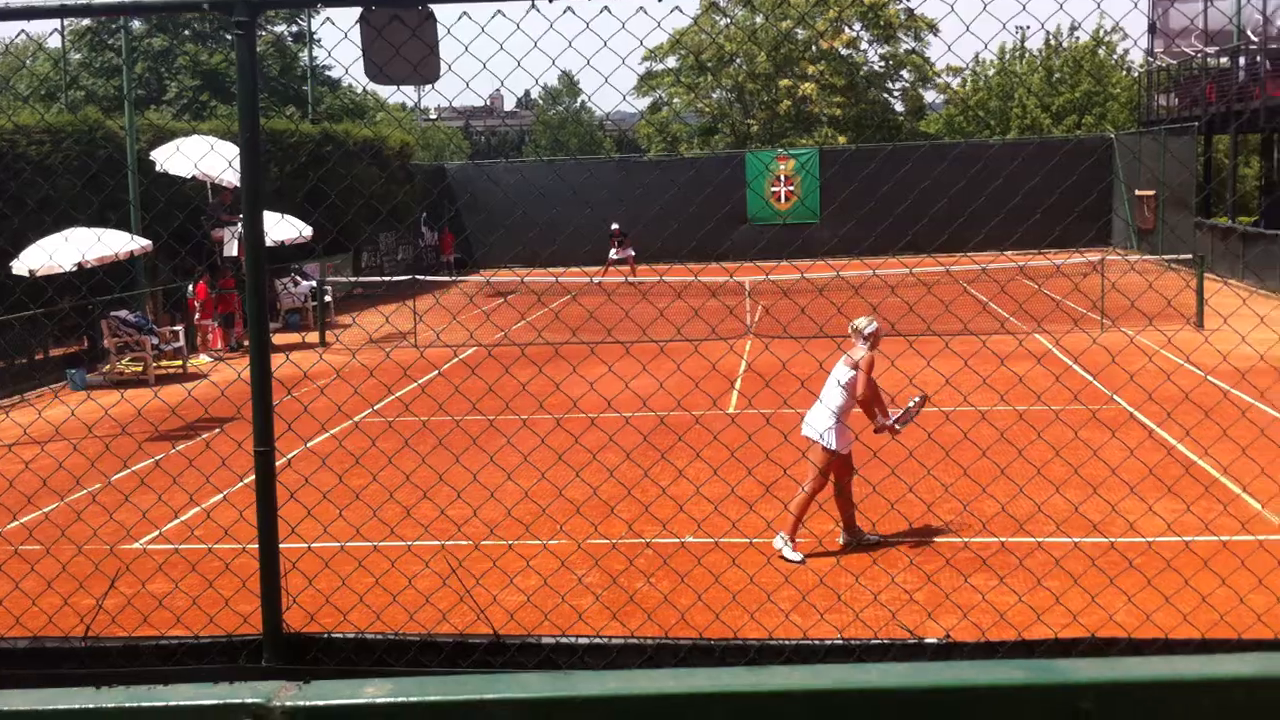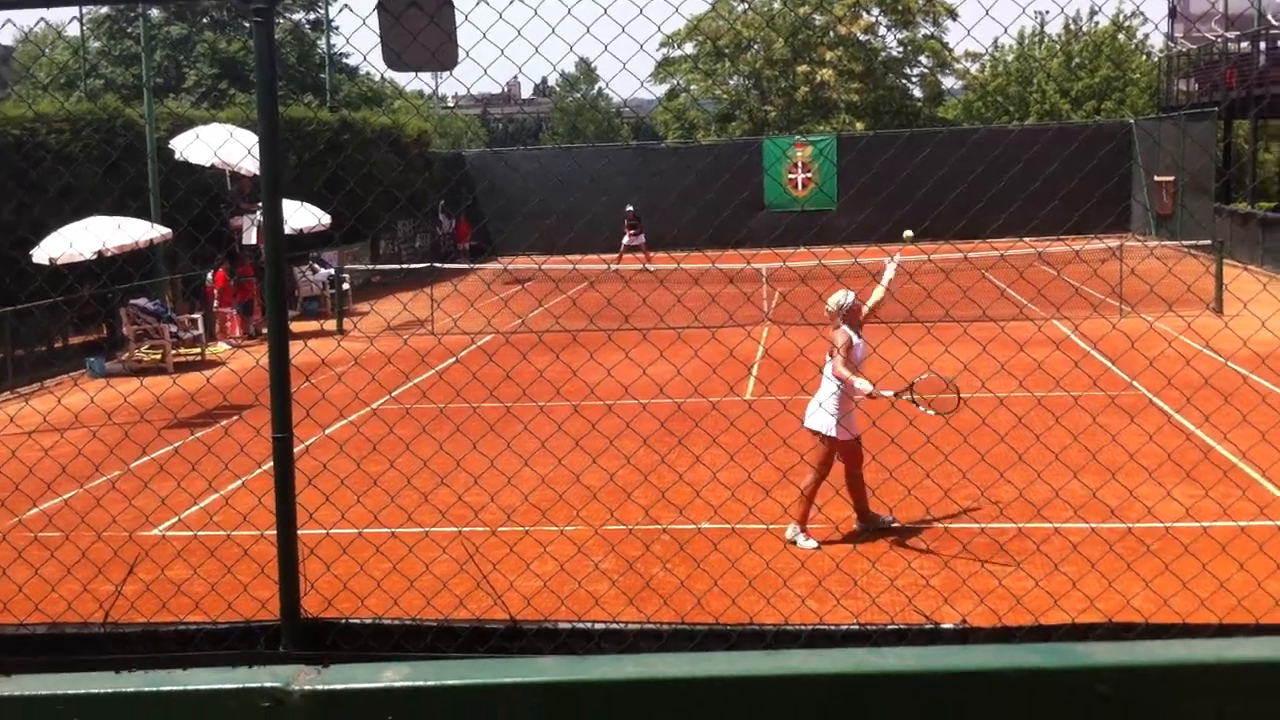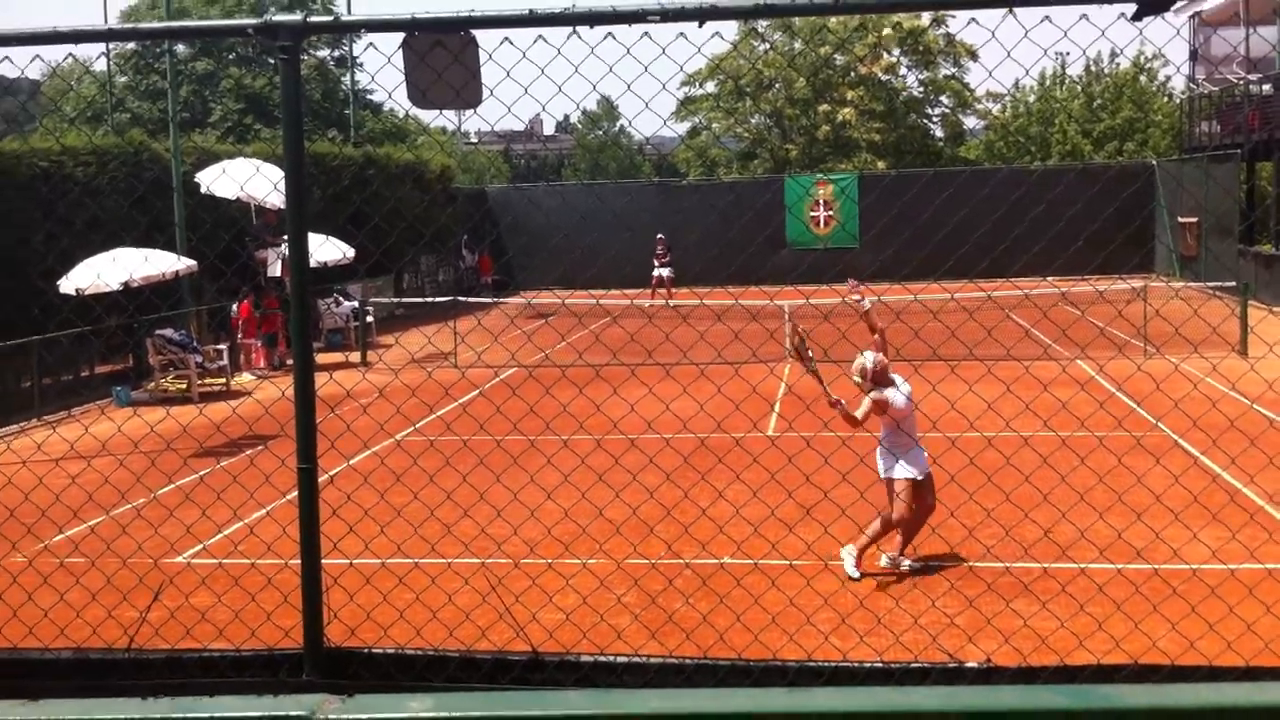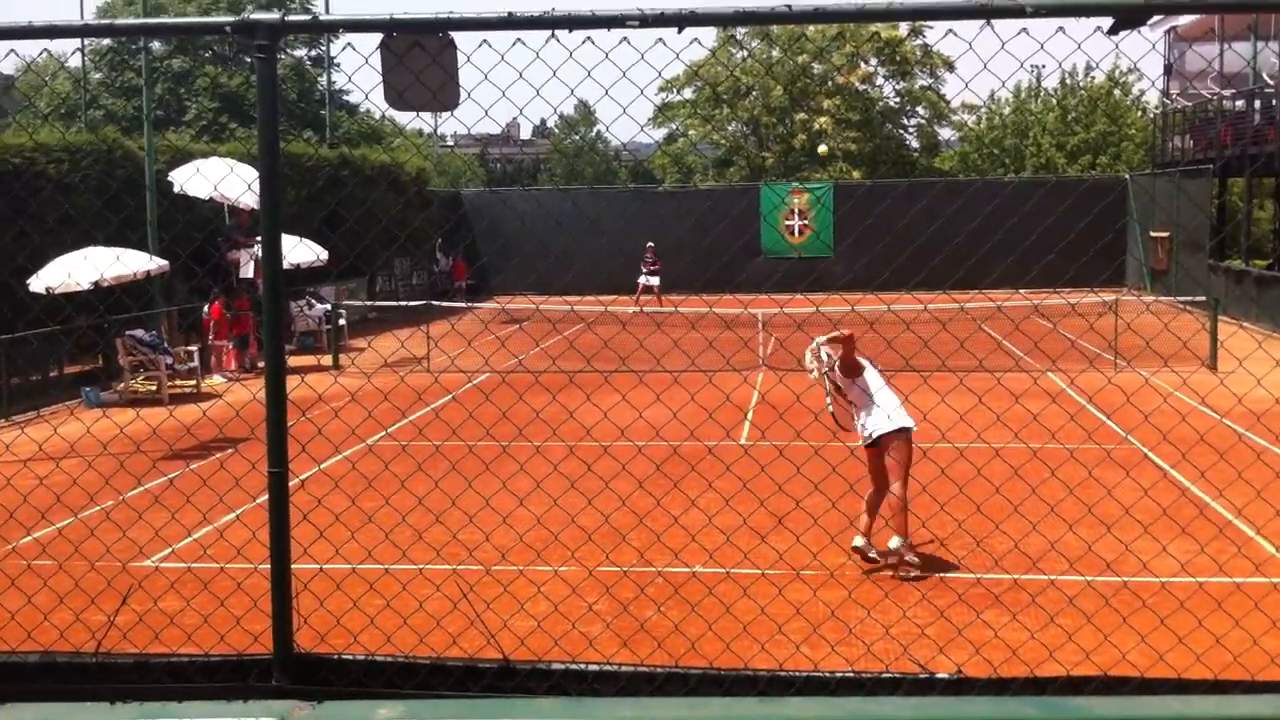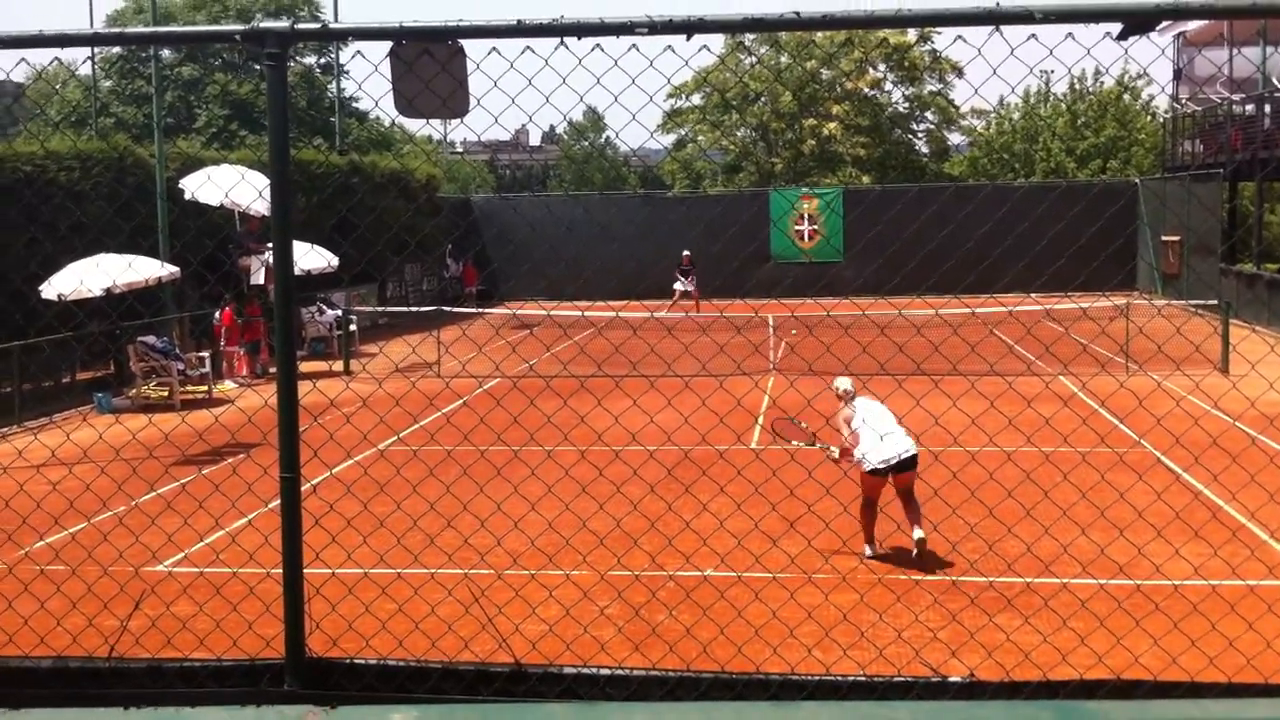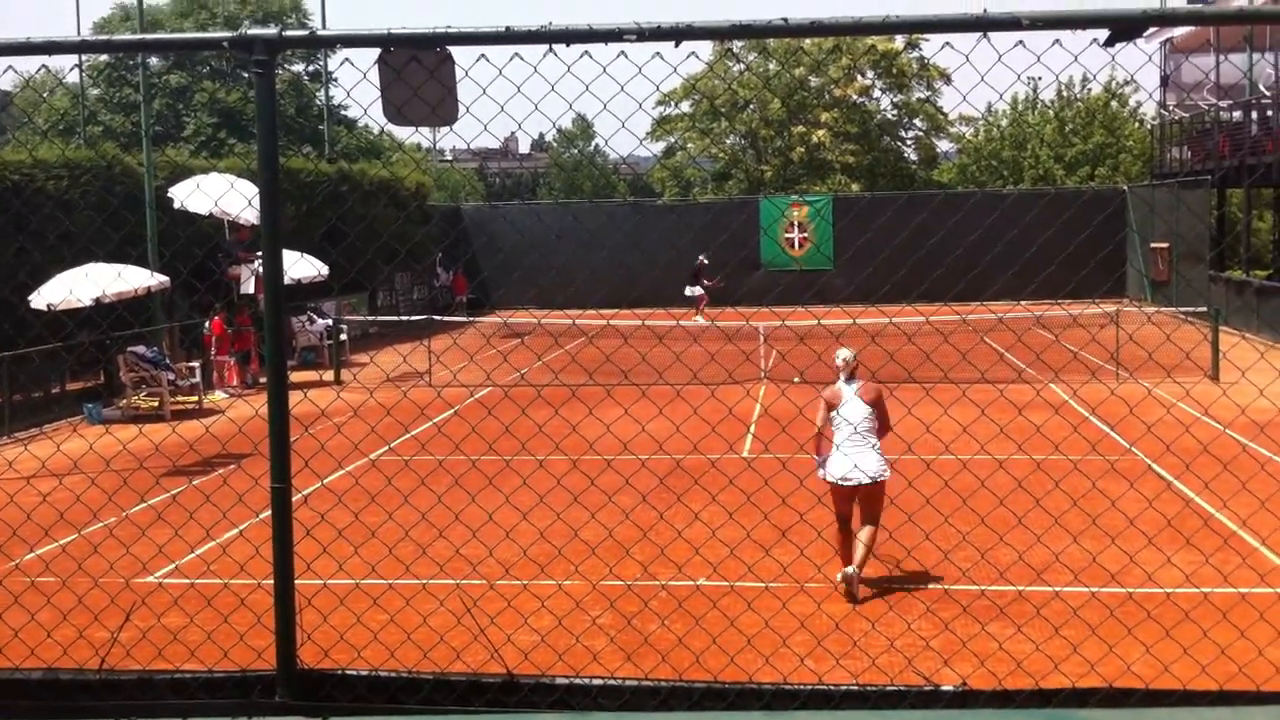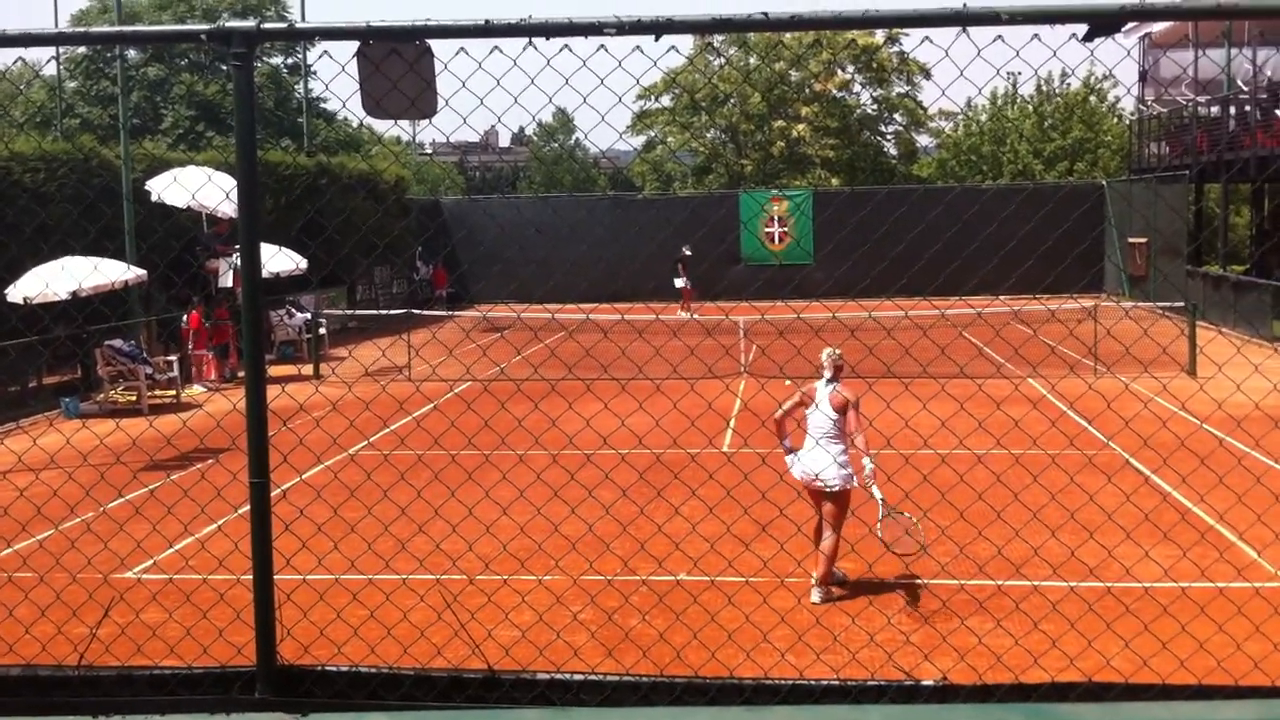
dt=0.5s
person 1, frame 1
left shoulder: (857, 355)
right shoulder: (866, 356)
left elbow: (872, 390)
right elbow: (861, 396)
left wrist: (885, 419)
right wrist: (878, 421)
left hip: (832, 424)
right hip: (825, 425)
left knee: (844, 478)
right knee: (815, 483)
left ankle: (851, 532)
right ankle: (786, 538)
person 1, frame 2
left shoulder: (854, 327)
right shoulder: (842, 336)
left elbow: (875, 298)
right elbow: (840, 369)
left wrist: (890, 271)
right wrist: (862, 384)
left hip: (843, 413)
right hip: (828, 413)
left knee: (855, 466)
right knee: (820, 471)
left ankle: (865, 518)
right ankle: (797, 528)
person 1, frame 3
left shoulder: (888, 375)
right shoulder: (877, 397)
left elbow: (878, 331)
right elbow: (856, 421)
left wrist: (863, 304)
right wrist: (842, 409)
left hip: (912, 452)
right hip: (895, 457)
left knee: (926, 506)
right knee: (899, 514)
left ankle: (896, 555)
right ankle: (854, 551)
person 1, frame 4
left shoulder: (836, 376)
right shoulder: (847, 364)
right elbow: (848, 337)
right wrist: (825, 340)
left hip: (871, 428)
right hip: (891, 422)
left knee: (879, 486)
right knee: (898, 484)
left ankle: (862, 538)
right ankle: (900, 541)
person 1, frame 5
left shoulder: (842, 414)
right shoulder: (872, 400)
left elbow: (849, 446)
left wrist: (839, 454)
left hip: (874, 455)
right hip: (904, 448)
left knee: (870, 499)
right knee: (907, 495)
left ankle: (870, 545)
right ankle: (917, 531)
person 1, frame 6
left shoulder: (829, 394)
right shoulder: (874, 391)
left elbow: (819, 430)
right elbow: (885, 428)
left wrist: (820, 458)
left hip: (839, 465)
right hip: (870, 464)
left knee: (843, 522)
right knee: (869, 523)
left ankle: (848, 570)
right ankle: (853, 570)
person 1, frame 7
left shoulder: (808, 391)
right shoulder: (848, 395)
left elbow: (778, 417)
right elbow: (856, 432)
left wrist: (786, 445)
right wrist: (867, 463)
left hip: (808, 463)
right hip: (834, 467)
left knee: (824, 519)
right knee: (832, 529)
left ankle: (823, 571)
right ankle: (820, 588)
